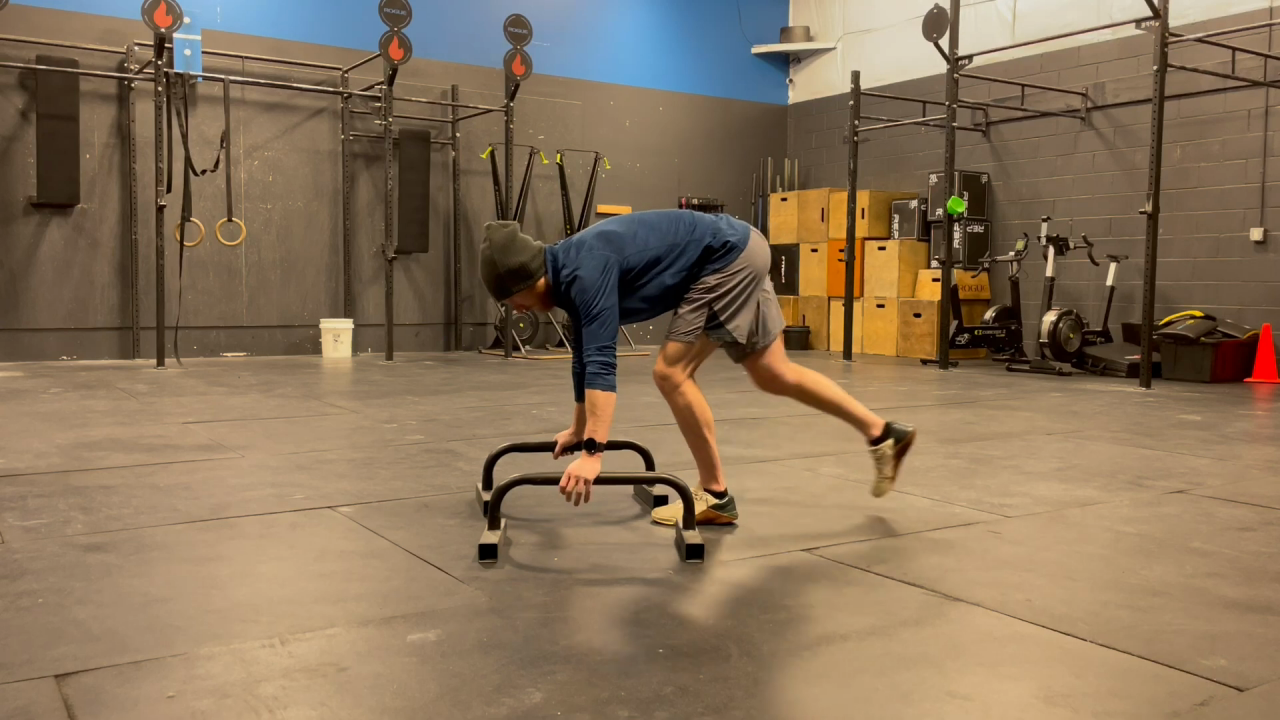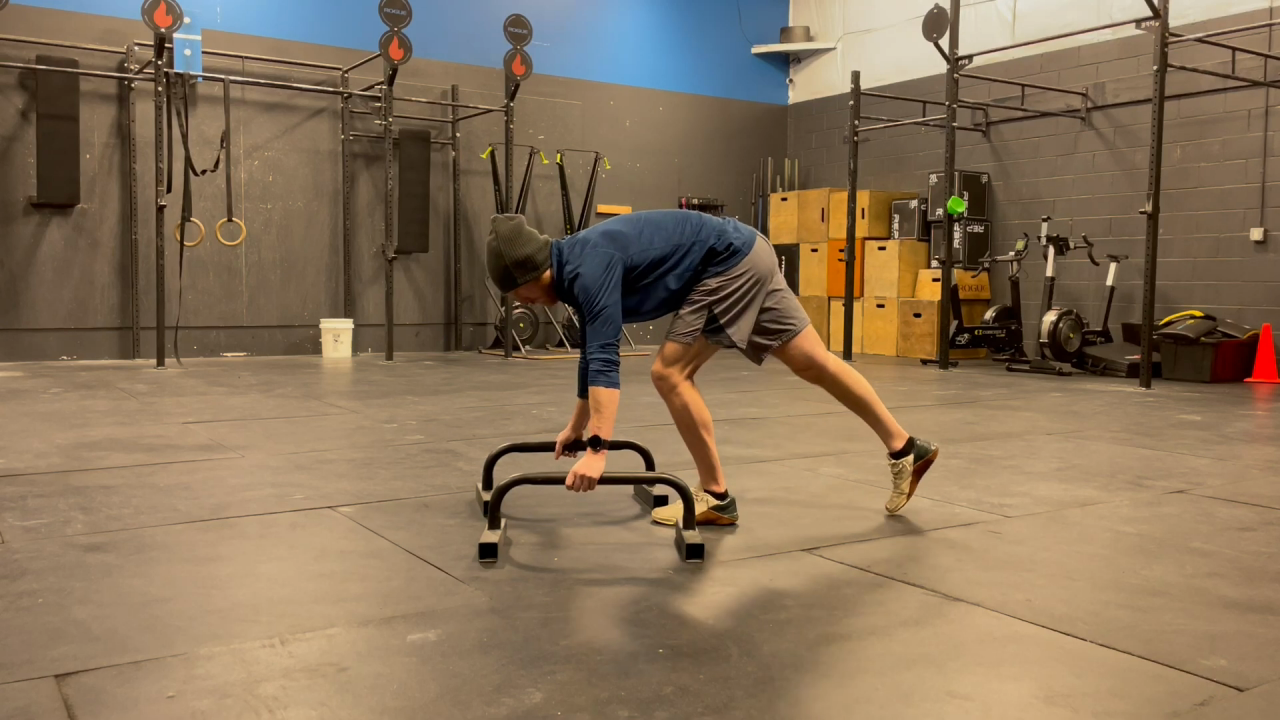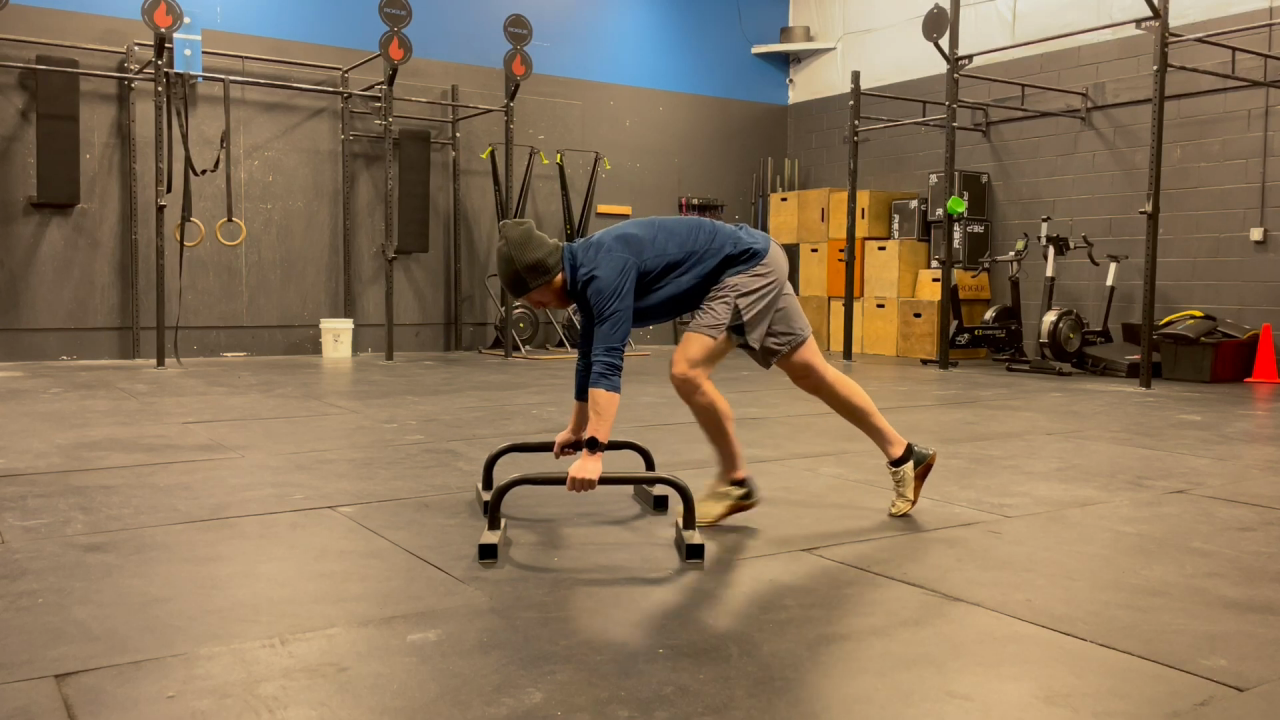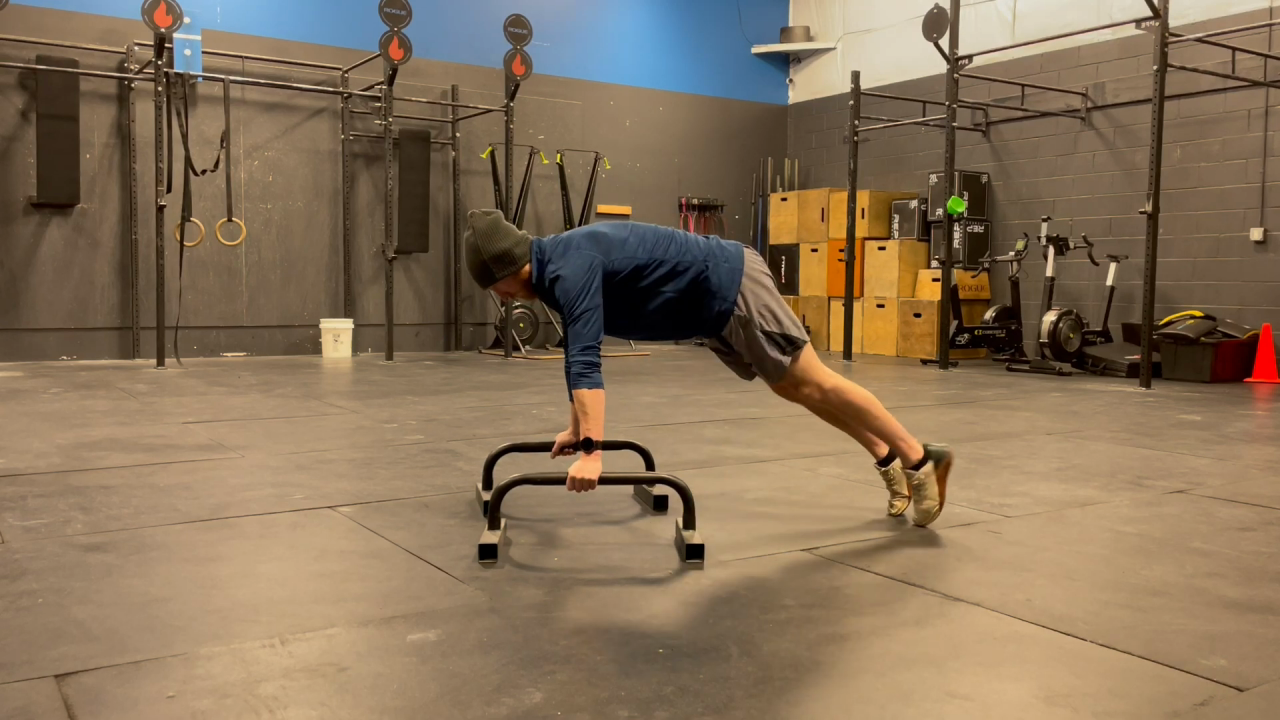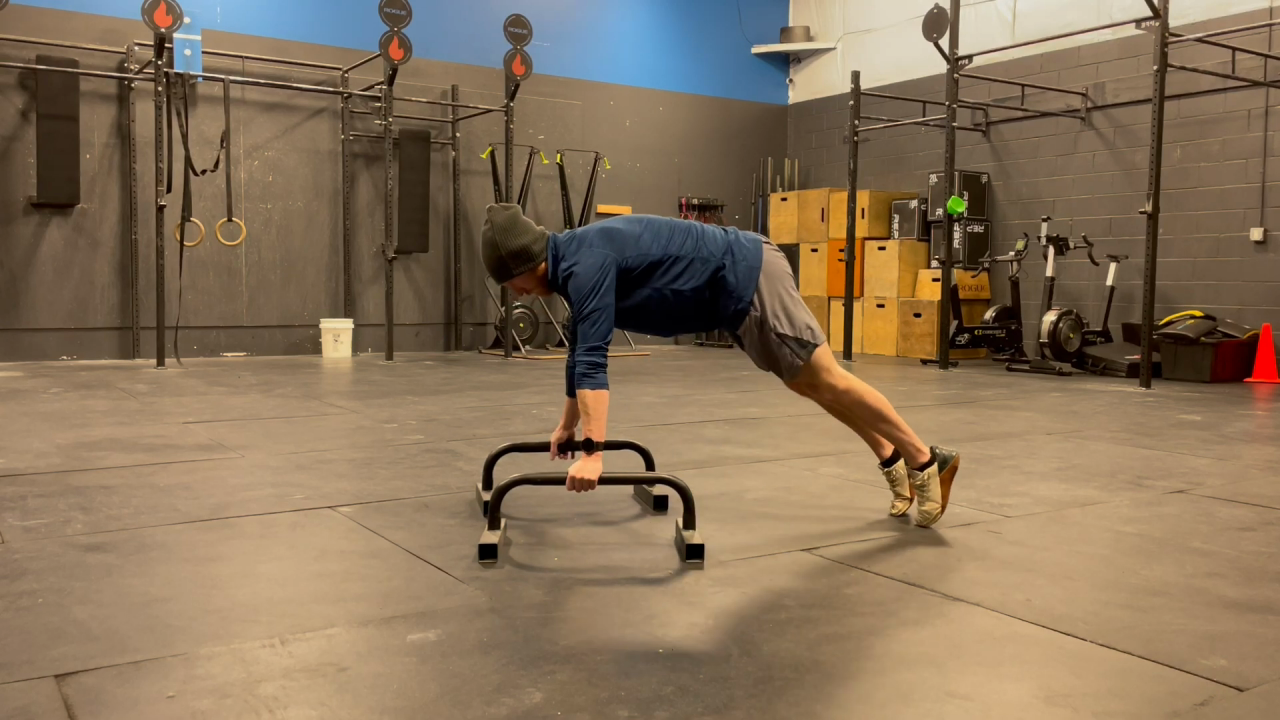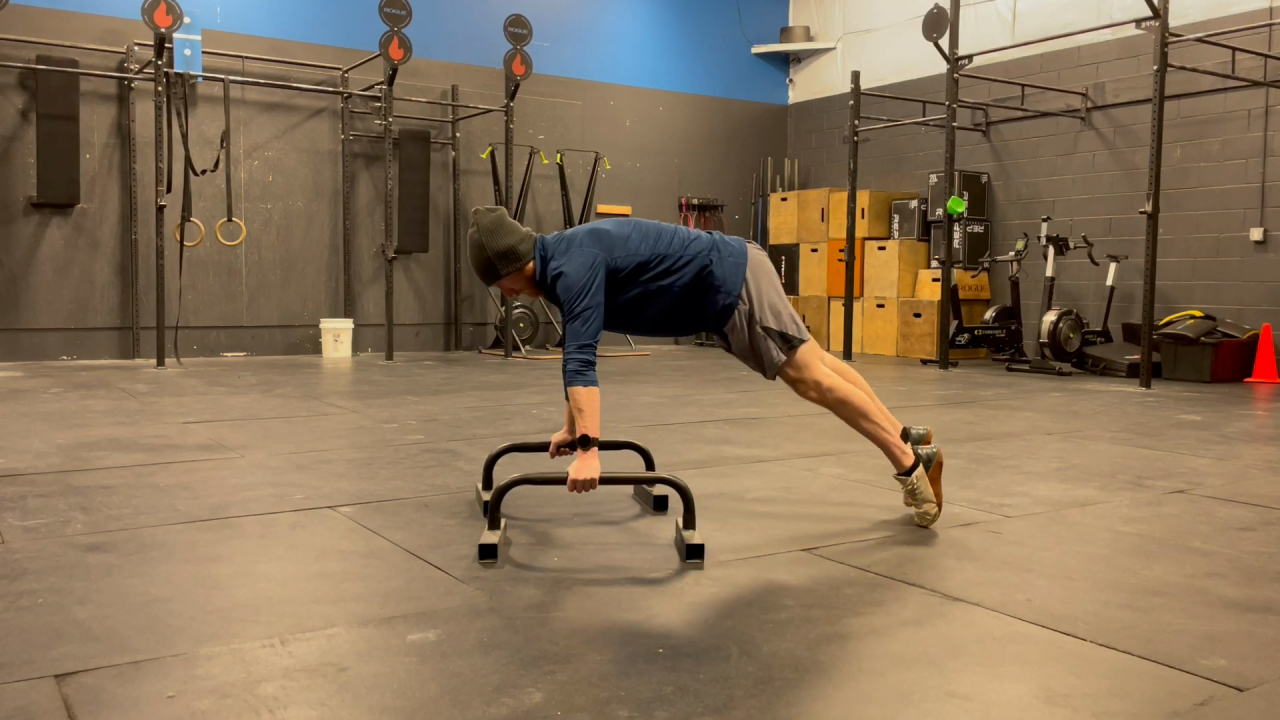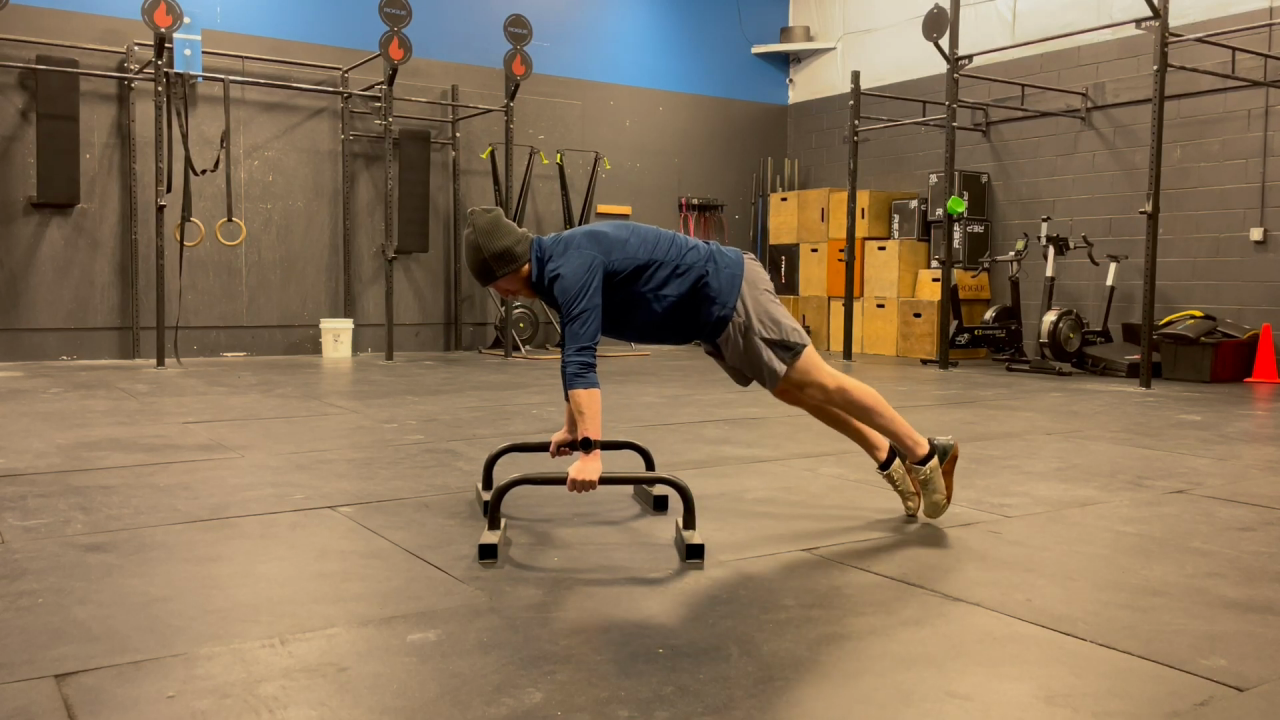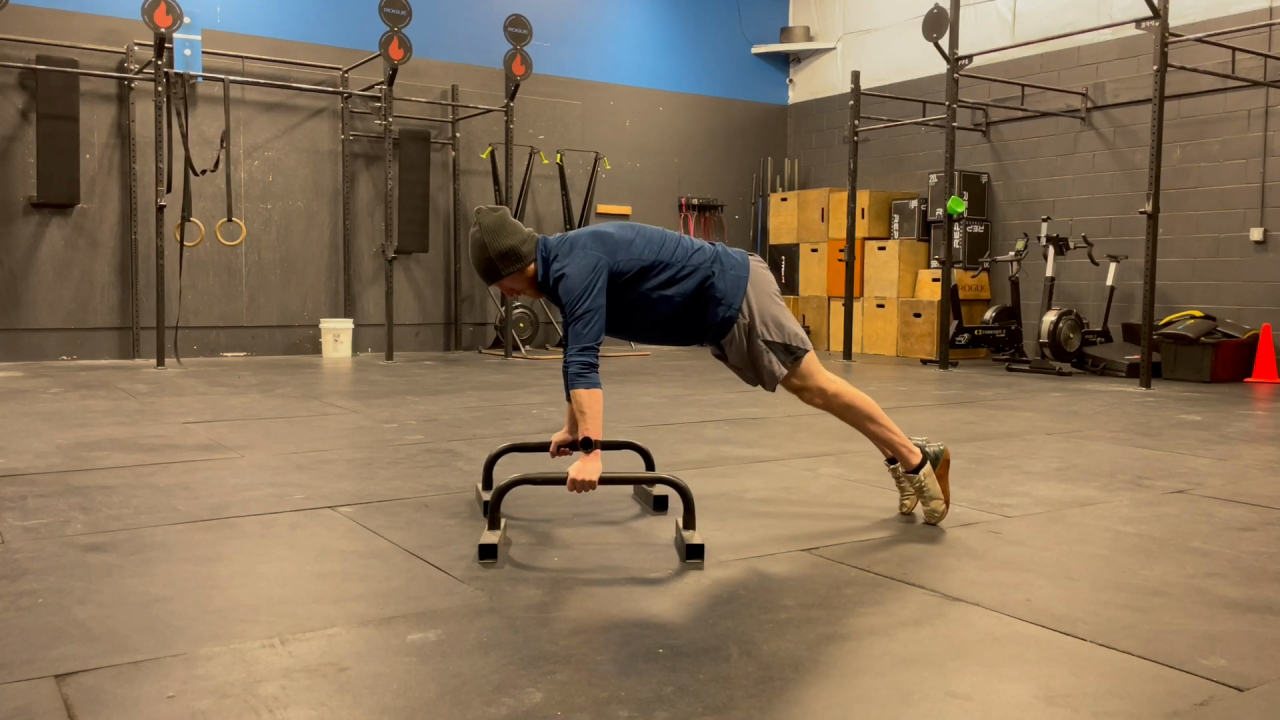
dt=0.4s
person 1, frame 1
left shoulder: (585, 272)
right shoulder: (569, 275)
left elbow: (603, 362)
right elbow: (587, 356)
left wrist: (591, 453)
right wrist: (579, 430)
left hip: (728, 256)
right hip: (738, 254)
left knee: (671, 372)
right knee: (774, 374)
left ankle: (716, 496)
right ankle: (881, 435)
person 1, frame 2
left shoulder: (589, 269)
right shoulder: (577, 269)
left elbow: (606, 359)
right elbow: (592, 353)
left wrist: (596, 450)
right wrist: (577, 426)
left hip: (733, 261)
right hip: (746, 258)
left knee: (670, 373)
right knee: (814, 364)
left ankle: (716, 496)
right ankle: (905, 449)
person 1, frame 3
left shoulder: (604, 271)
right shoulder: (587, 272)
left elbow: (609, 362)
right elbow: (591, 355)
left wrist: (594, 452)
right wrist: (577, 429)
left hip: (749, 262)
right hip: (754, 265)
left knee: (687, 370)
right knee: (811, 373)
left ankle: (735, 481)
right ankle: (904, 456)
person 1, frame 4
left shoulder: (570, 269)
right shoulder: (560, 268)
left elbow: (587, 361)
right elbow: (577, 355)
left wrist: (591, 452)
right wrist: (575, 429)
left hip: (728, 284)
right hip: (721, 293)
left knee: (813, 382)
right knee: (799, 385)
left ankle: (918, 457)
right ankle: (886, 457)
person 1, frame 5
left shoulder: (586, 265)
right shoulder: (576, 261)
left elbow: (593, 359)
right elbow: (581, 350)
left wrist: (592, 453)
right wrist: (569, 424)
left hip: (745, 279)
right hip: (741, 280)
left knee: (826, 381)
right knee: (809, 381)
left ankle: (926, 461)
right ankle: (892, 459)
person 1, frame 6
left shoulder: (573, 266)
right shoulder: (563, 264)
left elbow: (581, 358)
right elbow: (576, 351)
left wrist: (589, 451)
right wrist: (571, 427)
left hip: (731, 278)
right hip: (726, 287)
left knee: (812, 377)
right knee: (814, 362)
left ankle: (910, 462)
right ankle: (904, 439)
person 1, frame 7
left shoulder: (570, 267)
right shoulder: (558, 267)
left elbow: (582, 361)
right elbow: (574, 356)
left wrist: (590, 452)
right wrist: (571, 428)
left hip: (727, 294)
right hip: (717, 309)
left knee: (817, 383)
right knee: (797, 392)
left ankle: (924, 453)
right ankle: (889, 459)
person 1, frame 8
left shoulder: (574, 267)
right shoulder: (562, 264)
left elbow: (583, 360)
right elbow: (578, 355)
left wrist: (590, 452)
right wrist: (573, 427)
left hip: (733, 295)
right hip: (725, 304)
left knee: (816, 386)
right knee: (811, 383)
left ankle: (917, 460)
right ankle: (902, 454)
